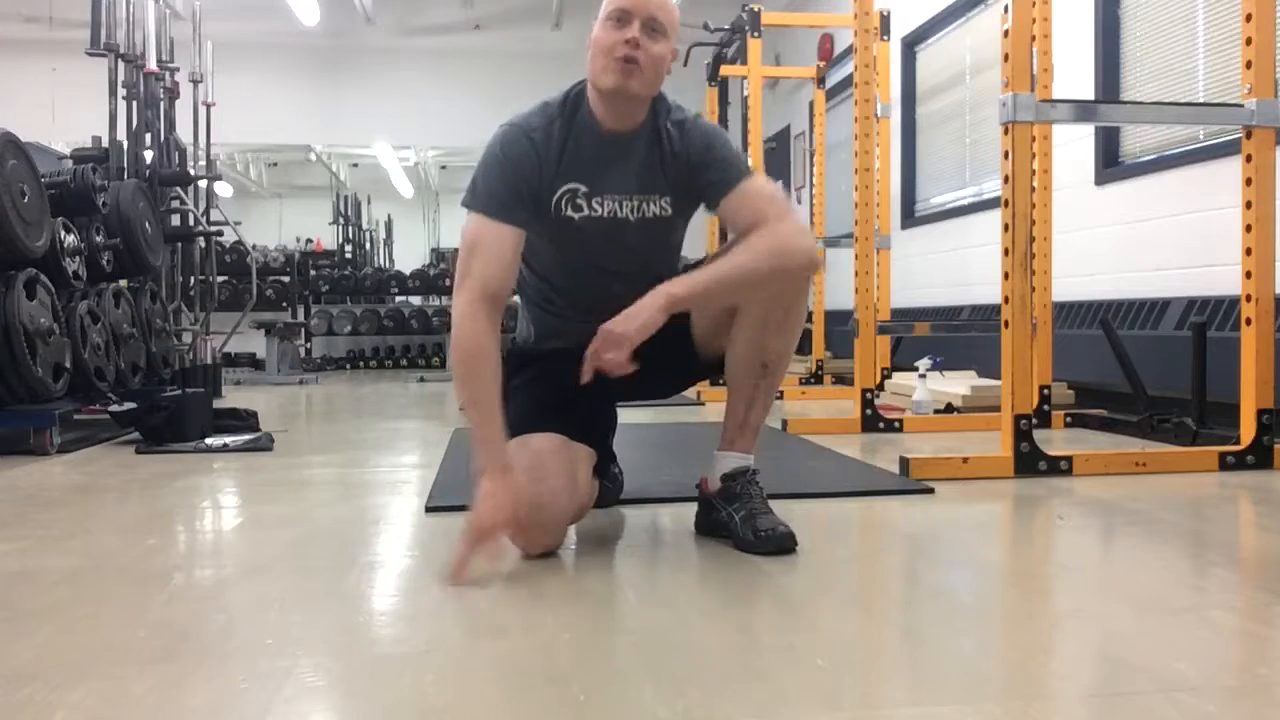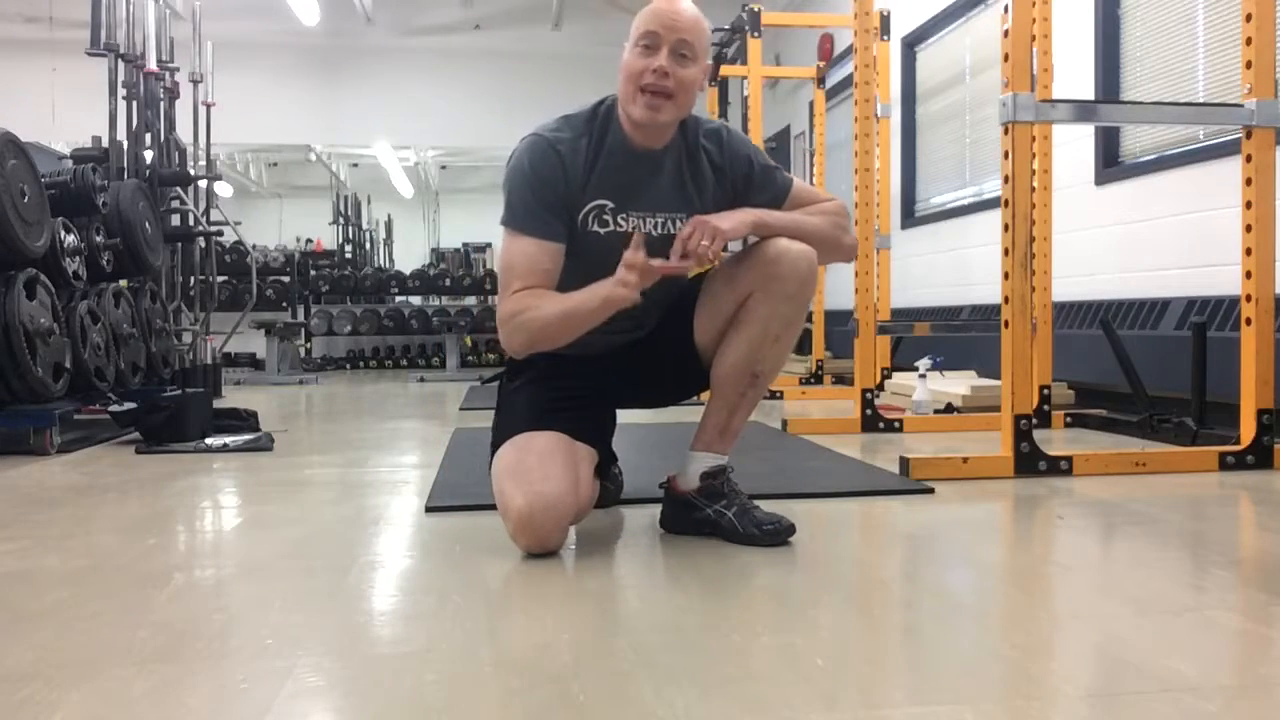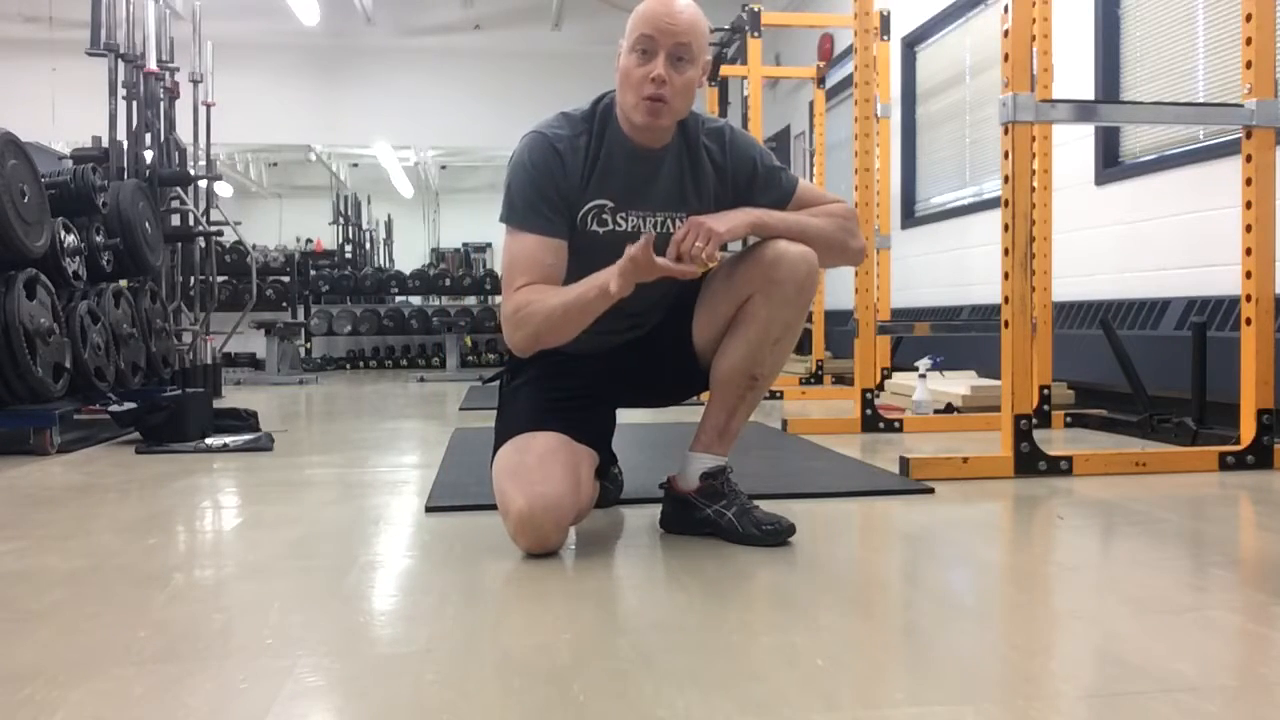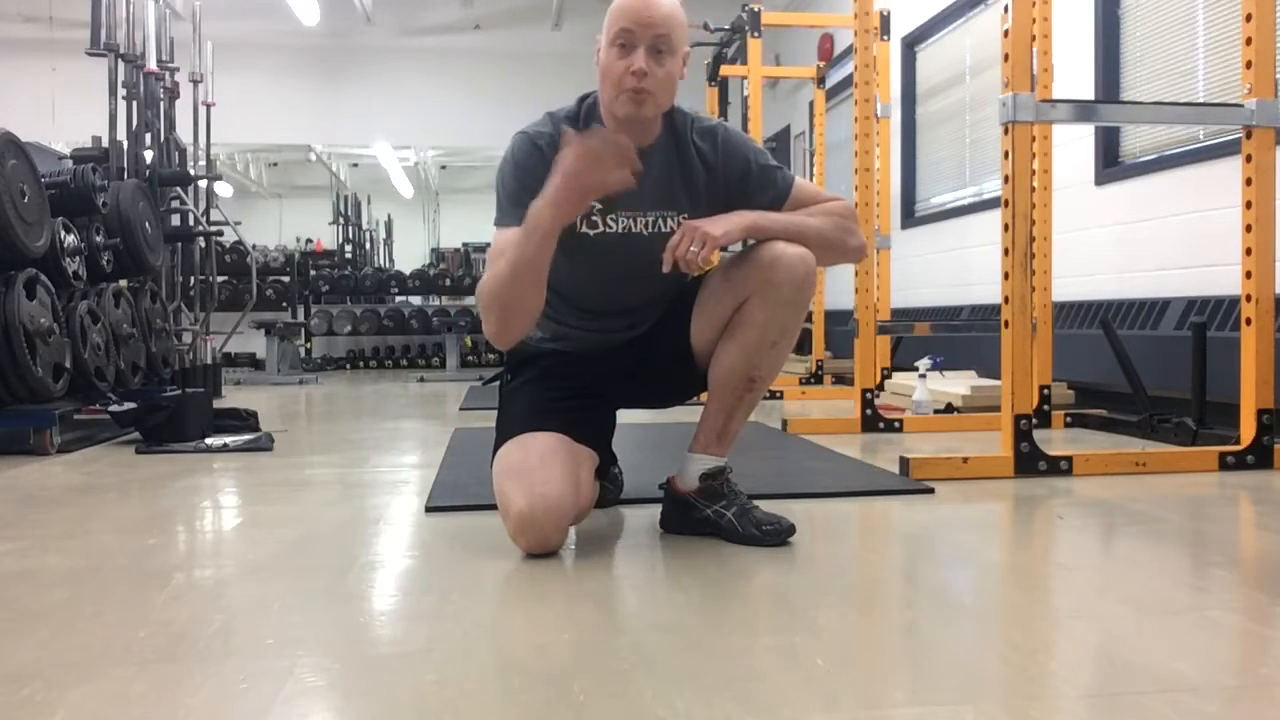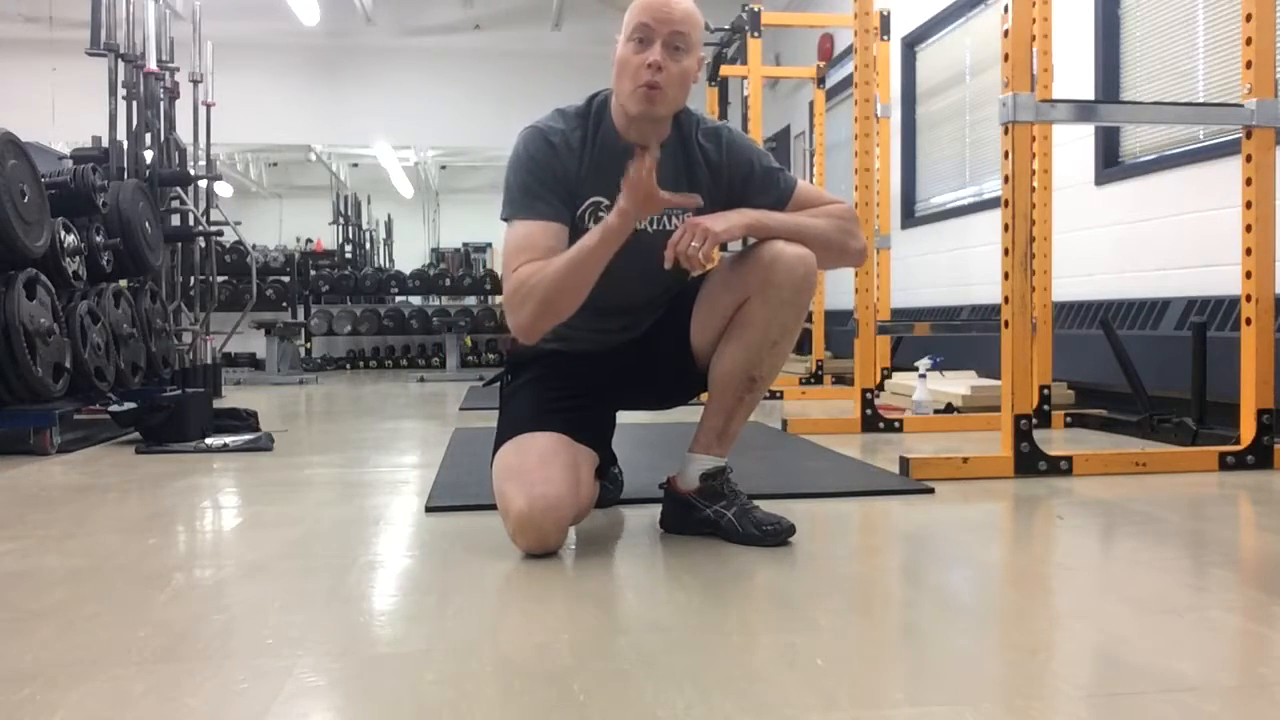
dt=1s
person 1, frame 1
left shoulder: (692, 141)
right shoulder: (525, 143)
left elbow: (795, 246)
right elbow: (476, 305)
left wrist: (662, 300)
right wrist: (496, 474)
left hip: (660, 332)
right hip: (559, 355)
left knee: (785, 261)
right knee: (533, 524)
left ankle: (728, 483)
right ankle: (593, 471)
person 1, frame 2
left shoulder: (719, 152)
right shoulder: (550, 155)
left elbow: (841, 232)
right elbow: (516, 327)
left wrist: (749, 218)
right wrist: (615, 289)
left hip: (661, 341)
right hip: (564, 359)
left knee: (790, 261)
right knee: (536, 521)
left ankle: (700, 484)
right ankle: (594, 471)
person 1, frame 3
left shoulder: (722, 150)
right shoulder: (550, 152)
left elbow: (849, 236)
right elbow: (521, 328)
left wrist: (748, 218)
right wrist: (615, 278)
left hip: (666, 341)
right hip: (565, 357)
left knee: (791, 263)
right knee: (536, 520)
left ankle: (699, 483)
right ankle: (593, 469)
person 1, frame 4
left shoulder: (713, 148)
right shoulder: (538, 151)
left elbow: (848, 234)
right elbow: (500, 328)
left wrist: (744, 221)
right wrist: (549, 213)
left hip: (666, 338)
right hip: (564, 357)
left knee: (788, 264)
right knee: (536, 522)
left ankle: (699, 484)
right ankle: (593, 470)
person 1, frame 5
left shoulder: (717, 150)
right shoulder: (549, 145)
left elbow: (849, 238)
right elbow: (525, 318)
left wrist: (744, 218)
right wrist: (621, 218)
left hip: (666, 340)
right hip: (564, 357)
left knee: (788, 264)
right knee: (536, 521)
left ankle: (699, 484)
right ankle: (592, 467)
